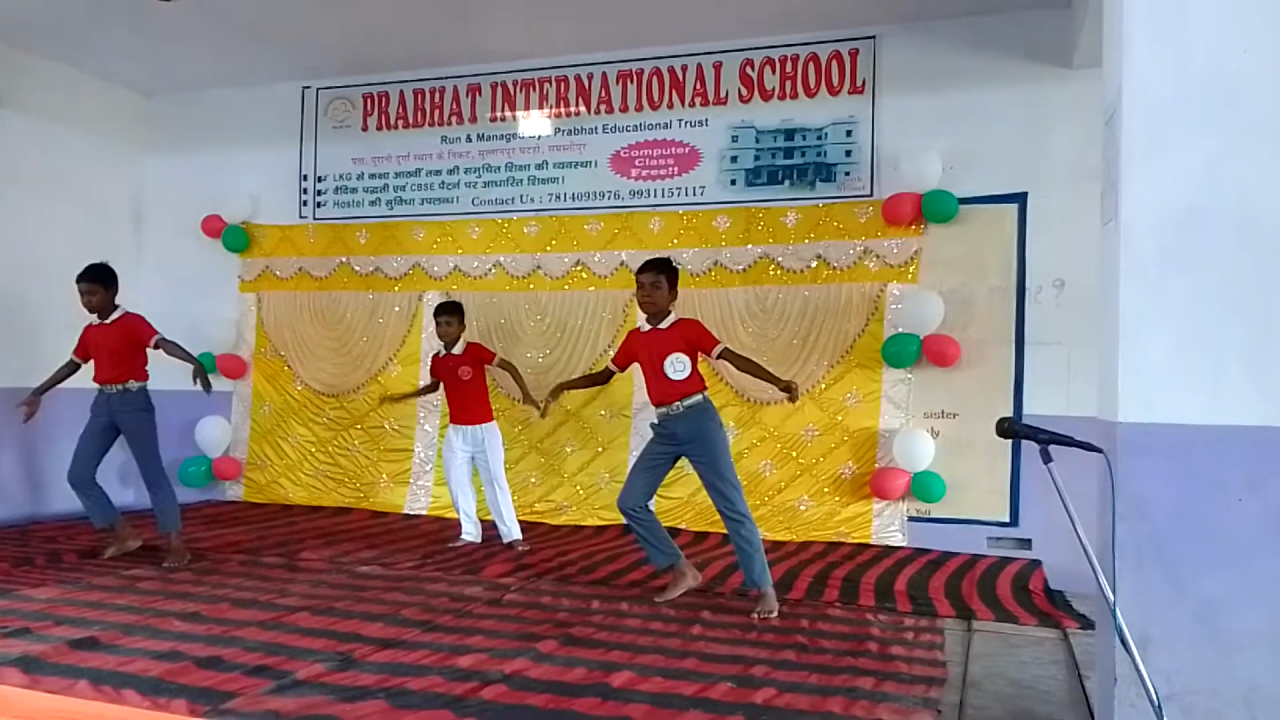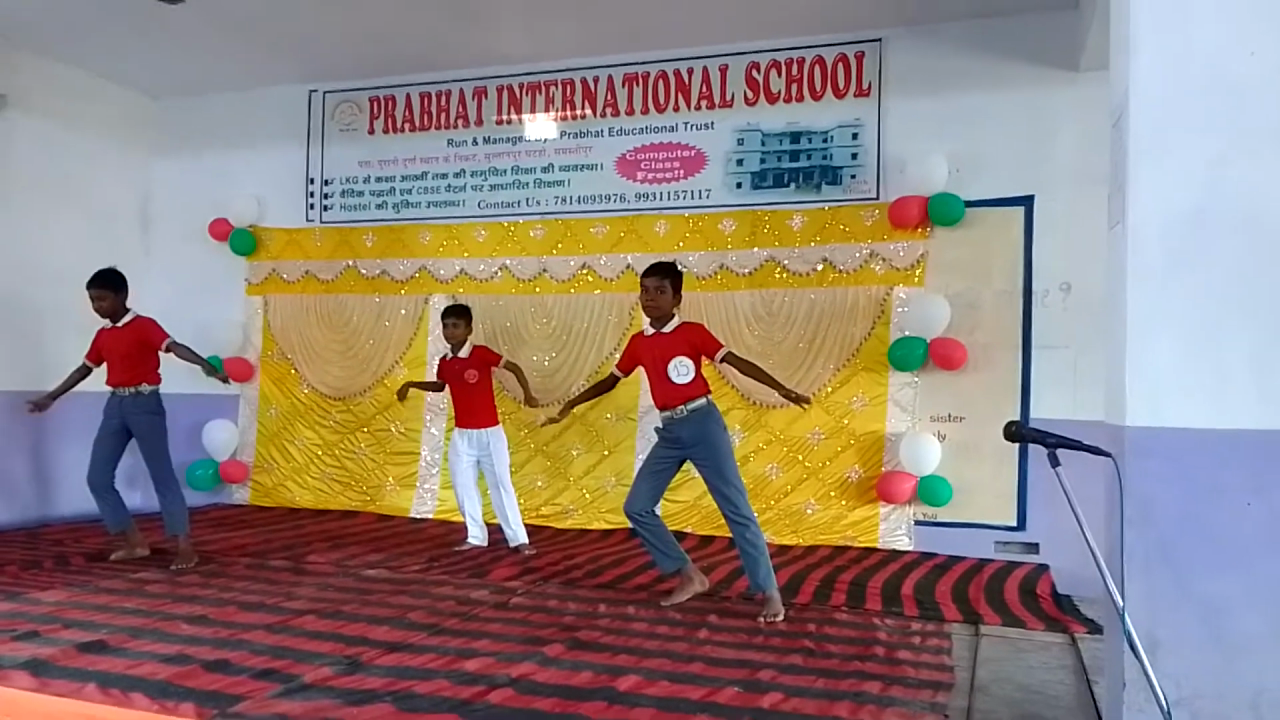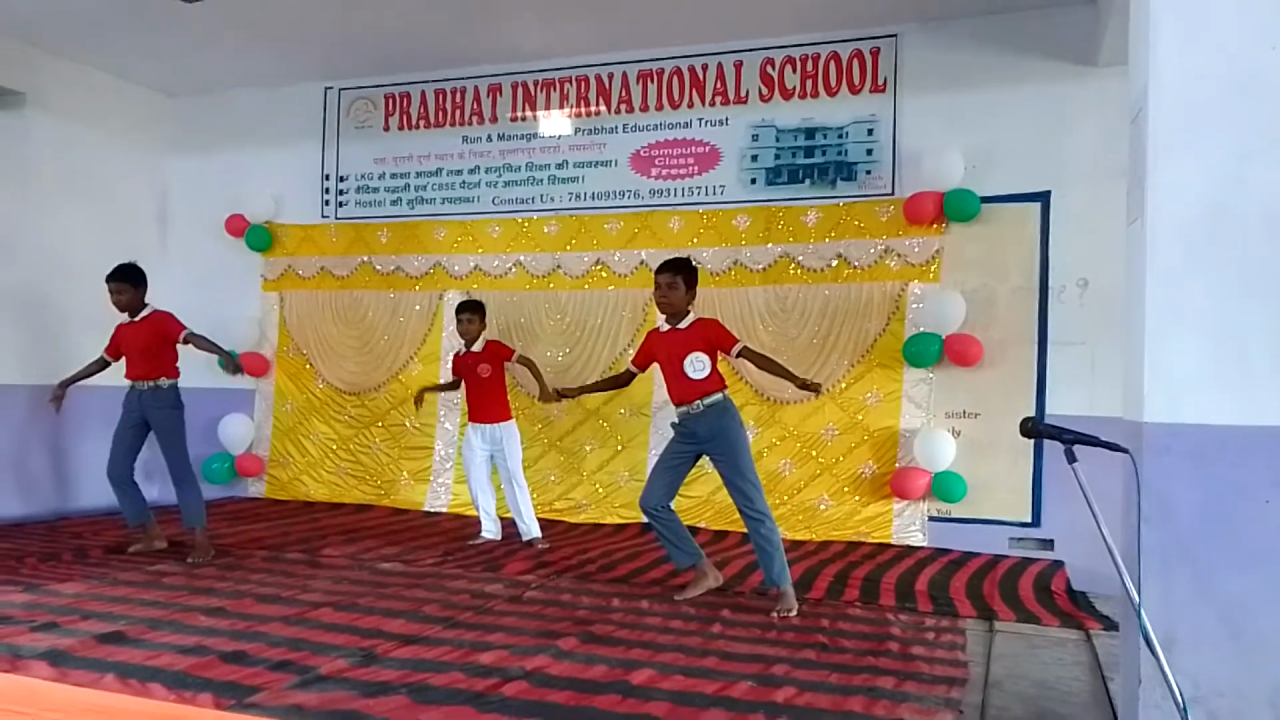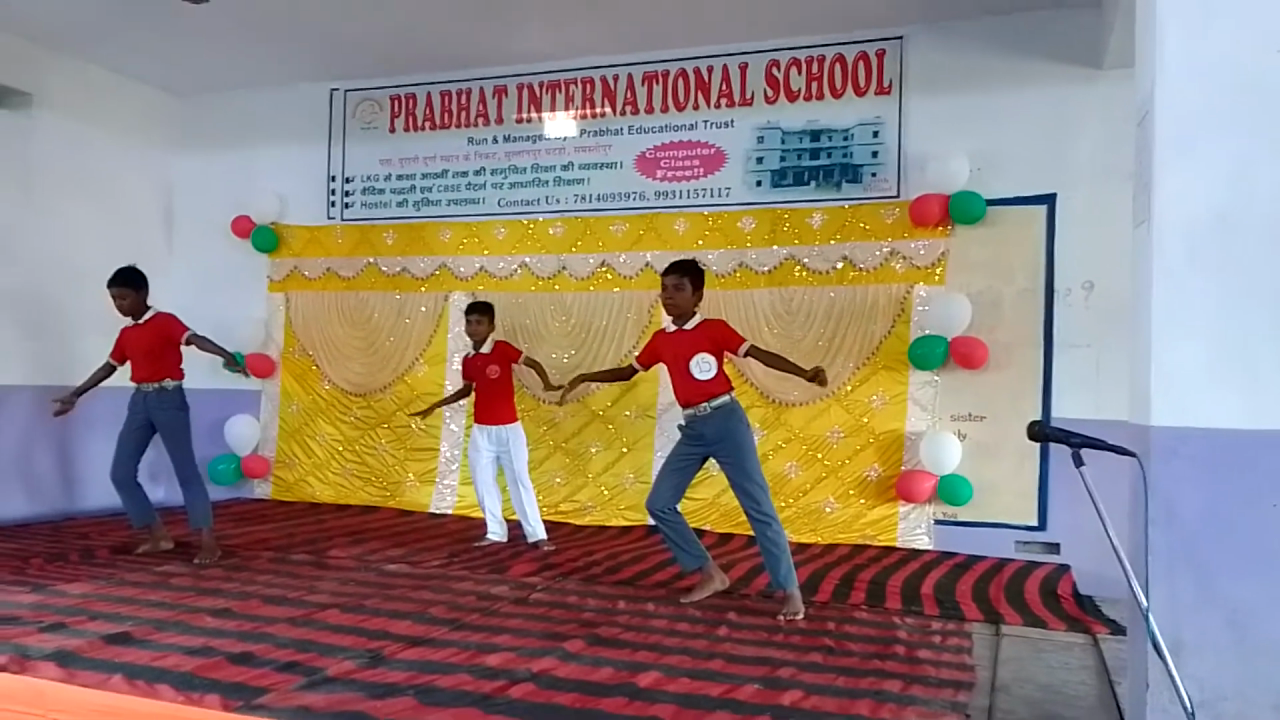
dt=0.5s
person 1, frame 1
left shoulder: (690, 328)
right shoulder: (634, 339)
left elbow: (733, 358)
right elbow: (605, 375)
left wrist: (778, 381)
right wrist: (565, 386)
left hip: (699, 420)
right hip: (665, 428)
left knee: (732, 506)
right knee: (630, 502)
left ankle: (765, 589)
right ankle: (682, 571)
person 1, frame 2
left shoulder: (693, 332)
right shoulder: (638, 342)
left elbow: (736, 362)
right elbow: (611, 381)
left wrist: (782, 390)
right wrist: (570, 405)
left hip: (703, 424)
right hip: (669, 432)
left knee: (736, 509)
right knee: (636, 507)
left ankle: (770, 593)
right ankle: (689, 576)
person 1, frame 3
left shoulder: (708, 328)
right shoulder: (654, 339)
left elbow: (753, 356)
right elbow: (625, 378)
left wrist: (797, 380)
right wrist: (579, 390)
left hip: (719, 419)
right hip: (685, 428)
left knee: (752, 505)
right knee: (652, 501)
left ankle: (784, 588)
right ankle: (704, 571)
person 1, frame 4
left shoulder: (715, 329)
right shoulder: (660, 339)
left elbow: (760, 354)
right elbow: (627, 371)
left wrist: (805, 373)
right wrist: (584, 378)
left hip: (726, 421)
right hip: (692, 429)
left knee: (758, 507)
right knee: (658, 503)
left ankle: (791, 591)
right ankle: (710, 574)
person 2, frame 1
left shoulder: (132, 323)
right shoulder: (89, 331)
left elbow: (164, 343)
right elbow: (72, 364)
left wrist: (195, 363)
right wrist: (38, 393)
left hip: (133, 402)
right hip: (103, 403)
left knee: (152, 473)
right knee: (79, 475)
left ankle: (177, 544)
right ankle: (124, 535)
person 2, frame 2
left shoulder: (144, 326)
right shoulder: (102, 335)
left elbow: (174, 347)
right elbow: (84, 369)
left wrist: (206, 365)
right wrist: (51, 398)
left hip: (144, 404)
right hip: (115, 406)
left knee: (162, 476)
right knee: (98, 478)
left ankle: (185, 547)
right ankle: (134, 542)
person 2, frame 3
left shoulder: (162, 320)
right shoulder: (121, 330)
left elbow: (193, 338)
right elbow: (102, 361)
left wrist: (224, 355)
right wrist: (65, 383)
left hip: (163, 397)
right hip: (134, 399)
left knee: (179, 469)
right knee: (117, 471)
left ankle: (202, 541)
right ankle: (152, 535)
person 2, frame 4
left shoulder: (165, 322)
right shoulder: (125, 334)
left elbow: (194, 339)
right elbow: (108, 367)
left wrist: (227, 356)
right wrist: (75, 395)
left hip: (168, 399)
right hip: (139, 401)
left knee: (186, 470)
right knee: (121, 473)
left ankle: (208, 541)
right ankle: (159, 536)
person 3, frame 1
left shoulder: (475, 350)
right shoulder: (437, 360)
left elbow: (508, 366)
right elbow: (434, 385)
left wrist: (525, 392)
right wrist: (403, 397)
left hip: (484, 429)
right hip: (456, 432)
left knee: (495, 482)
right knee: (457, 484)
left ankle: (512, 535)
right ankle: (470, 533)
person 3, frame 2
left shoulder: (481, 353)
right shoulder: (444, 362)
left elbow: (514, 368)
right elbow: (439, 386)
left wrist: (527, 393)
right wrist: (411, 384)
left hip: (489, 433)
right hip: (461, 435)
left knee: (501, 485)
right knee: (463, 487)
left ankle: (519, 539)
right ankle: (476, 536)
person 3, frame 3
left shoulder: (495, 348)
right shoulder: (458, 358)
left elbow: (528, 362)
left wrist: (543, 387)
right wrist: (426, 388)
left hip: (503, 427)
right hip: (475, 430)
left knee: (514, 479)
right knee: (477, 481)
left ankle: (532, 533)
right ankle: (490, 530)
person 3, frame 4
left shoulder: (502, 349)
right shoulder: (467, 361)
left elbow: (533, 363)
left wrist: (548, 383)
right wrist: (435, 406)
left hip: (509, 429)
right hip: (481, 431)
left knee: (520, 481)
right knee: (483, 483)
left ankle: (537, 535)
right ankle: (495, 532)
